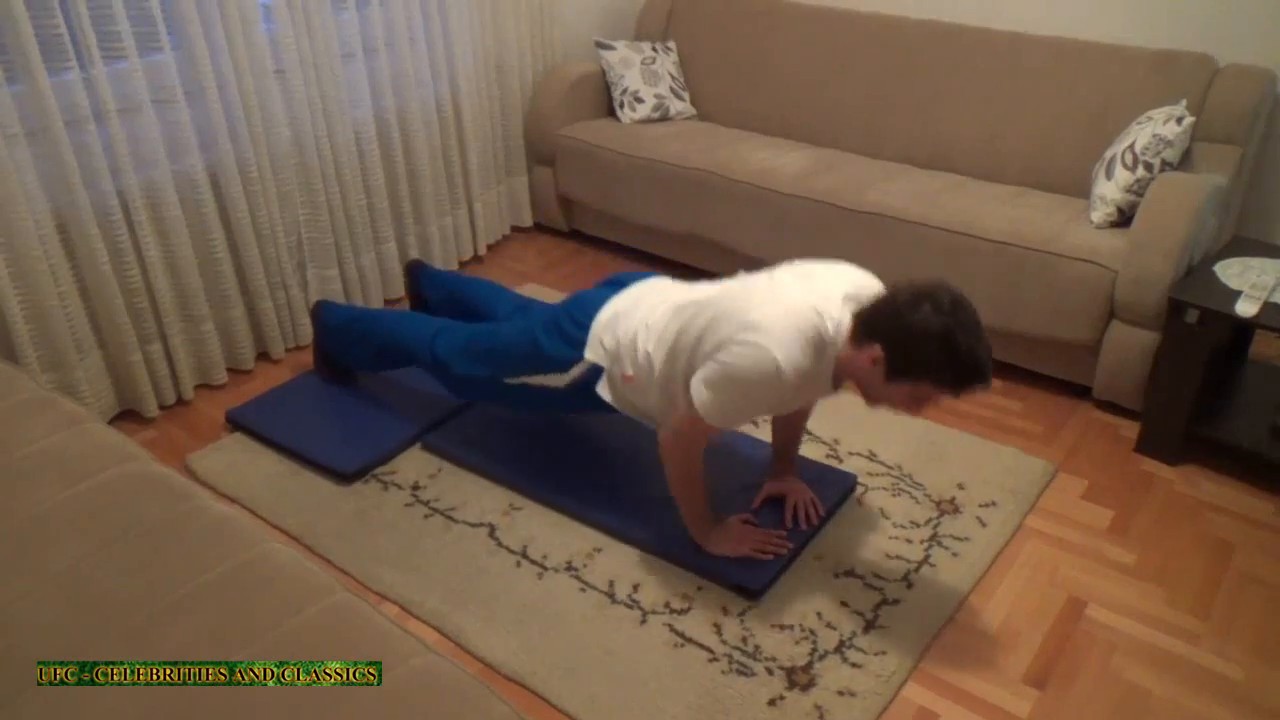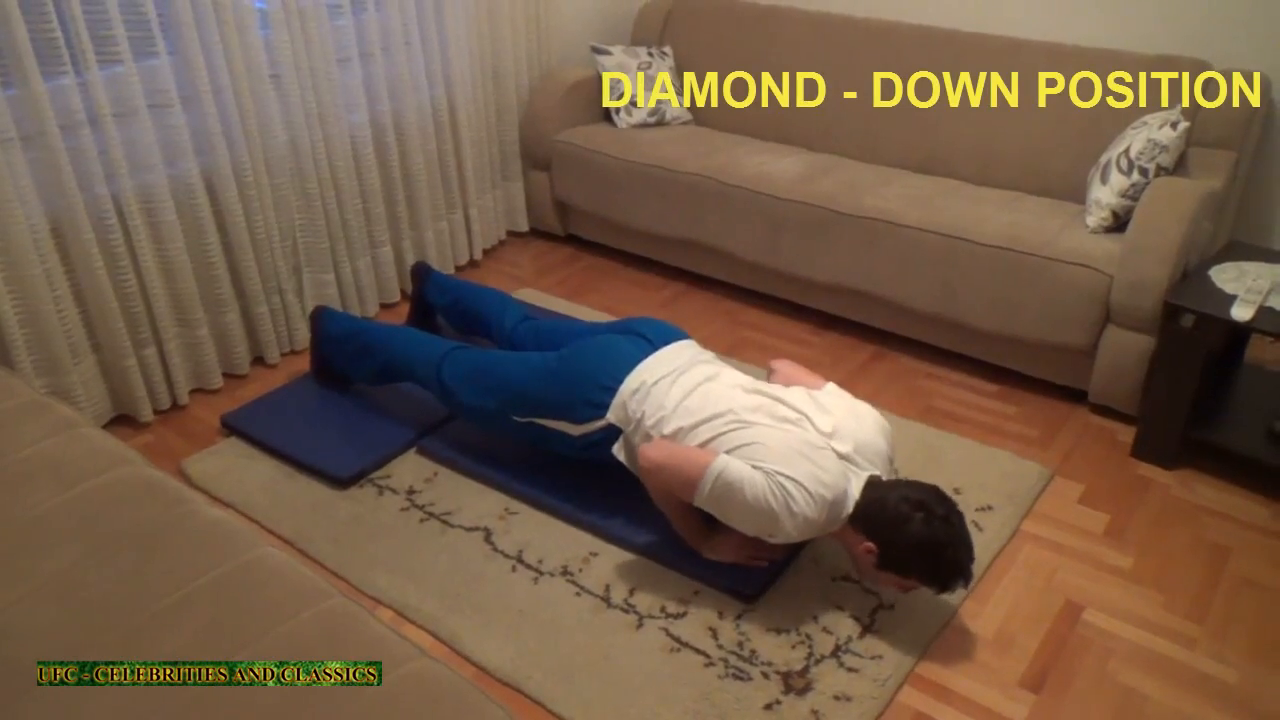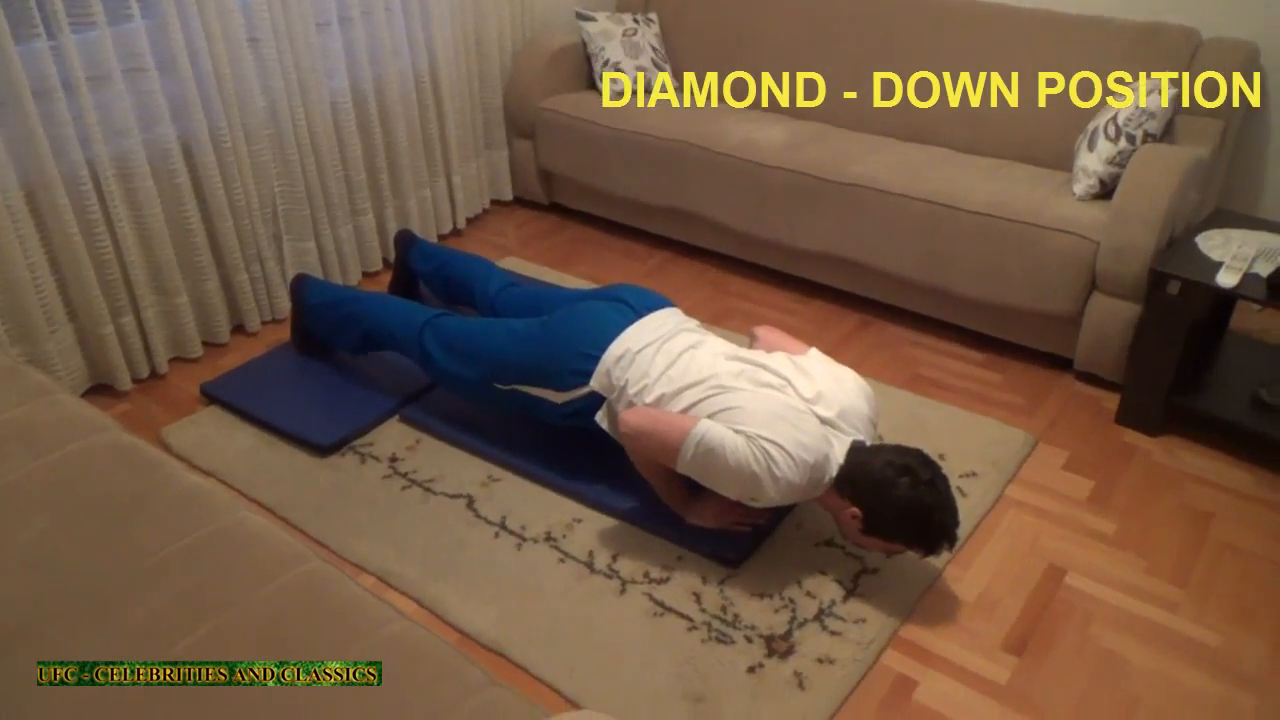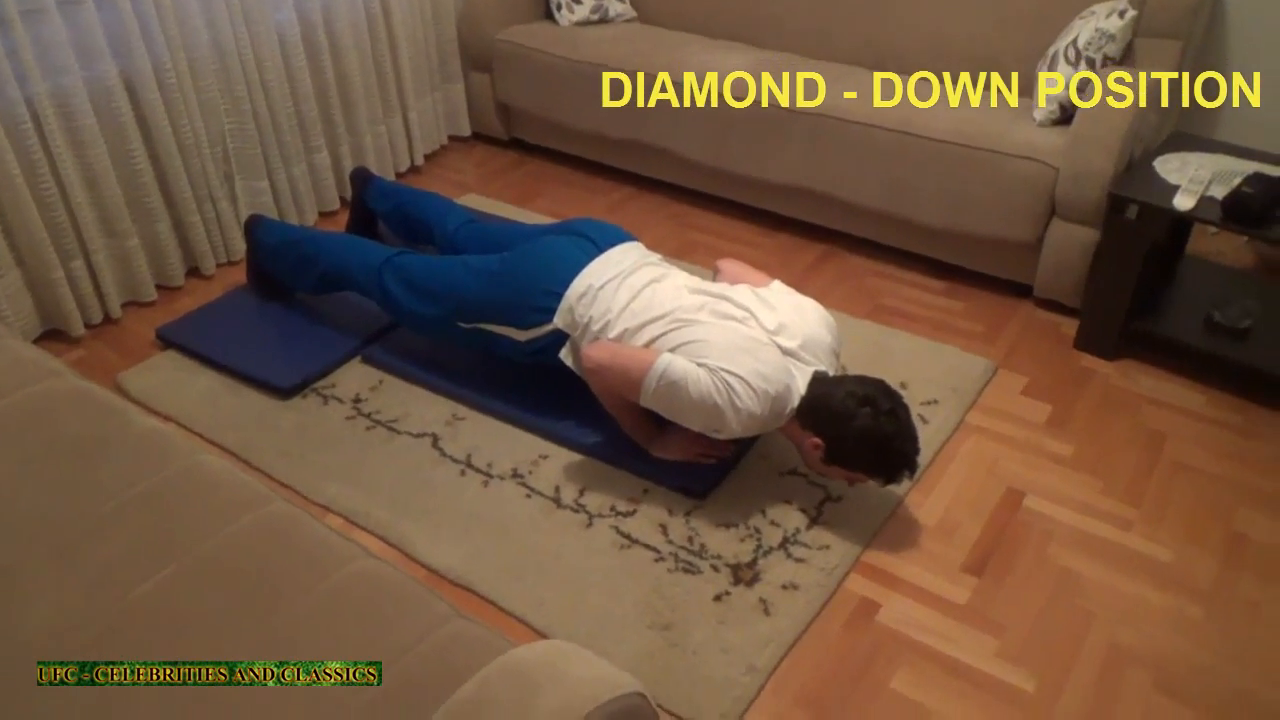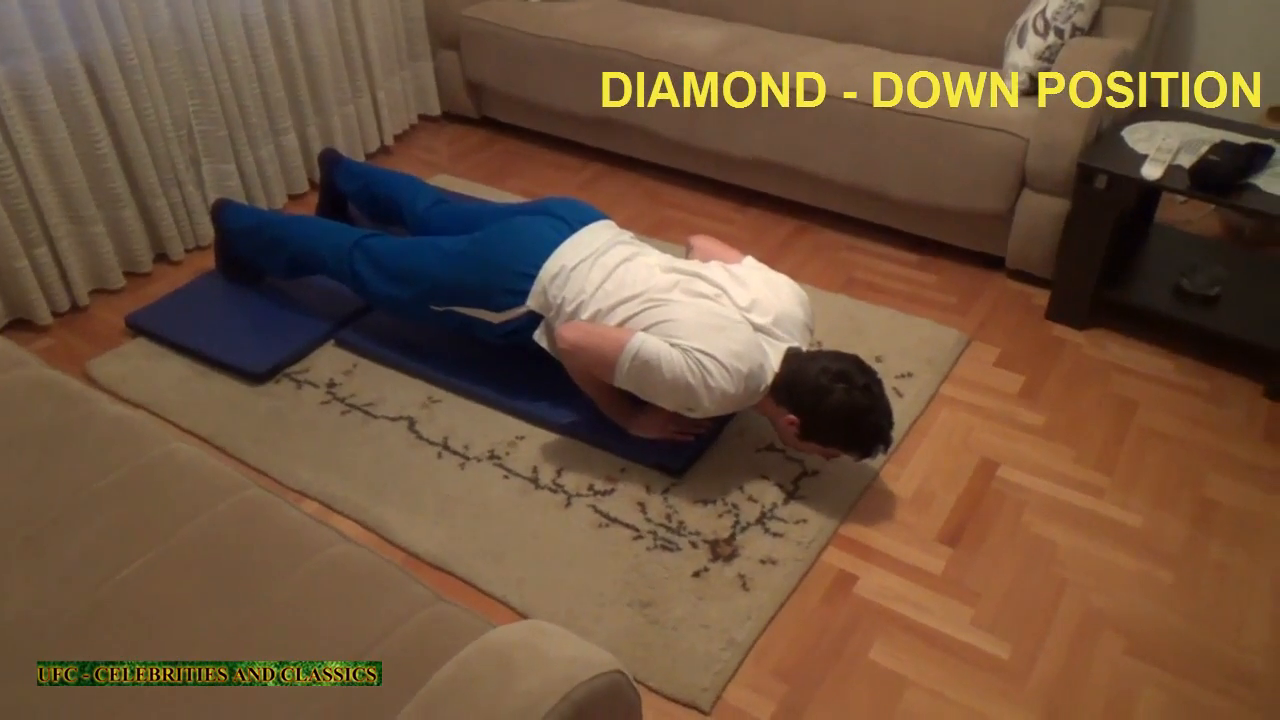
dt=1s
person 1, frame 1
left shoulder: (864, 299)
right shoulder: (771, 353)
right elbow: (679, 441)
left wrist: (784, 469)
right wrist: (709, 535)
left hip: (643, 298)
right hip: (599, 350)
left knee: (515, 316)
right knee: (460, 359)
left ankle: (431, 283)
right ankle: (338, 328)
person 1, frame 2
left shoulder: (872, 435)
right shoulder: (791, 505)
left elbow: (783, 366)
right elbow: (656, 461)
right wrist: (706, 541)
left hip: (661, 351)
right hip: (606, 400)
left knee: (525, 332)
right knee: (458, 376)
left ankle: (434, 288)
right ankle: (337, 334)
person 1, frame 3
left shoulder: (856, 400)
right shoulder: (774, 470)
left elbow: (767, 331)
right elbow: (635, 425)
right wrist: (689, 507)
left hip: (646, 319)
right hip: (591, 366)
left knee: (506, 298)
right knee: (443, 345)
left ankle: (417, 256)
right ankle: (317, 303)
person 1, frame 4
left shoulder: (819, 329)
right shoulder: (737, 401)
left elbow: (729, 265)
right elbow: (599, 359)
right wrist: (654, 440)
left hip: (609, 253)
right hip: (557, 299)
left knee: (465, 235)
right knee: (405, 284)
left ankle: (375, 194)
right ankle: (274, 244)
person 1, frame 5
left shoulder: (791, 305)
right shoulder: (711, 380)
left elbow: (701, 243)
right elbow: (573, 340)
right wrist: (630, 418)
left hip: (580, 232)
right hip: (528, 279)
left knee: (436, 215)
right knee: (376, 266)
left ankle: (344, 175)
right ankle: (243, 228)
